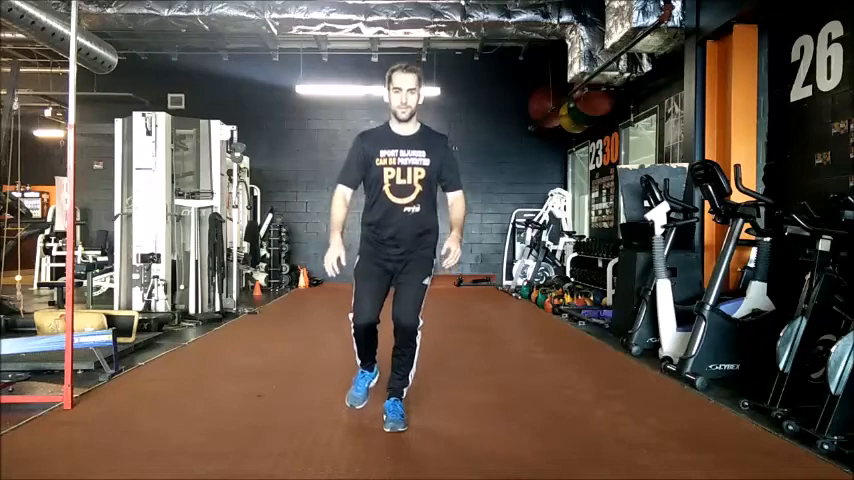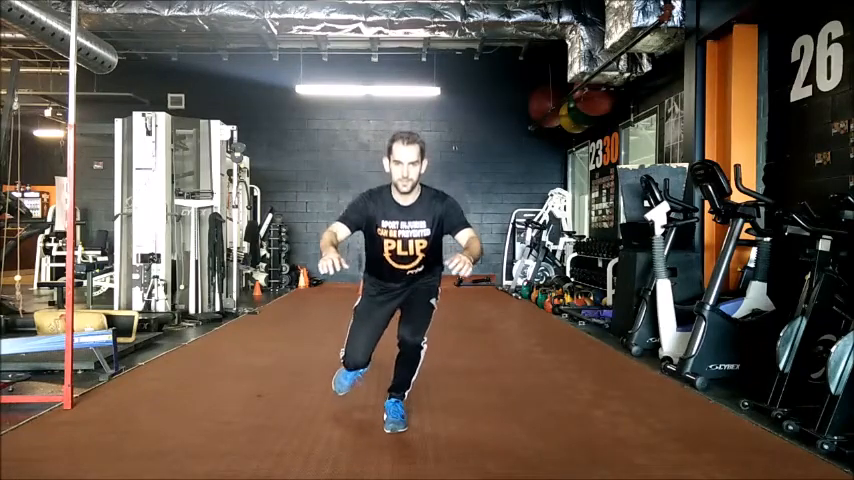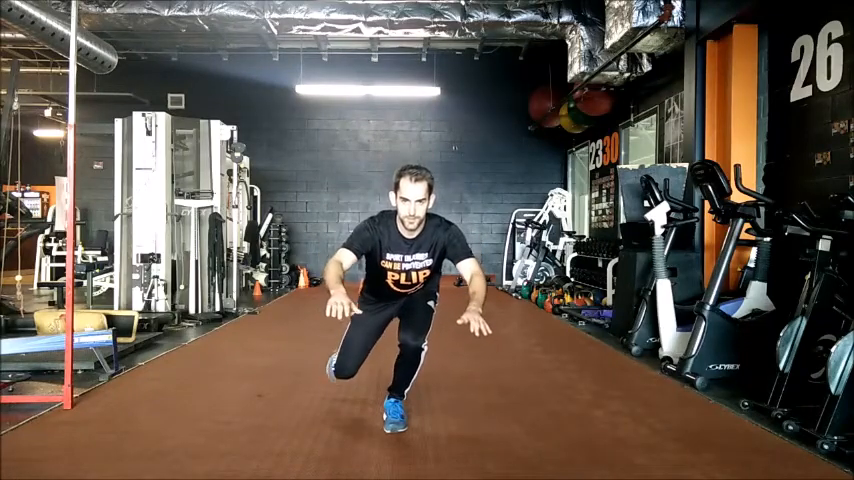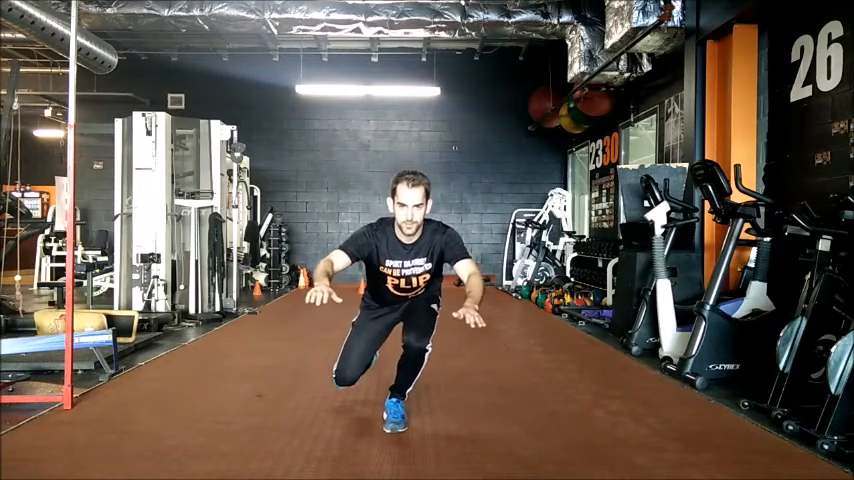
dt=1s
person 1, frame 1
left shoulder: (438, 145)
right shoulder: (367, 142)
left elbow: (455, 196)
right elbow: (343, 193)
left wrist: (455, 233)
right wrist: (335, 238)
left hip: (418, 251)
right hip: (374, 249)
left knee: (407, 323)
right knee: (363, 318)
left ankle: (395, 398)
right ankle: (366, 370)
person 1, frame 2
left shoulder: (441, 204)
right shoulder: (369, 202)
left elbow: (471, 239)
right elbow: (334, 231)
left wrist: (467, 255)
right wrist: (329, 248)
left hip: (422, 285)
right hip: (378, 285)
left knee: (412, 339)
right knee: (354, 359)
left ankle: (396, 399)
right ankle: (355, 367)
person 1, frame 3
left shoulder: (445, 232)
right shoulder: (373, 228)
left elbow: (474, 273)
right elbow: (336, 262)
left wrist: (474, 307)
right wrist: (337, 291)
left hip: (420, 297)
right hip: (376, 298)
left knee: (412, 343)
right knee: (343, 370)
left ankle: (395, 400)
right ankle: (342, 356)
person 1, frame 4
left shoulder: (443, 236)
right shoulder: (372, 234)
left elbow: (472, 274)
right elbow: (330, 262)
left wrist: (471, 303)
right wrist: (322, 282)
left hip: (422, 300)
right hip: (379, 303)
left knee: (417, 343)
right knee: (345, 376)
left ankle: (395, 400)
right ankle: (368, 355)
